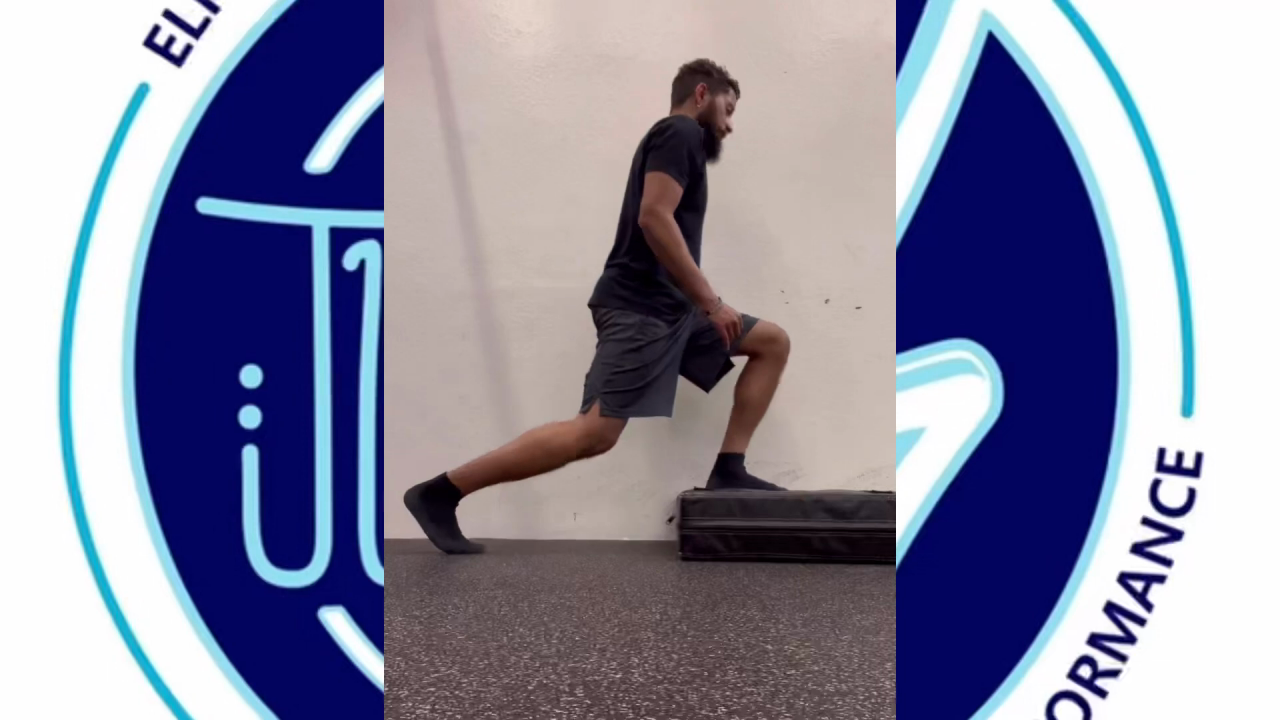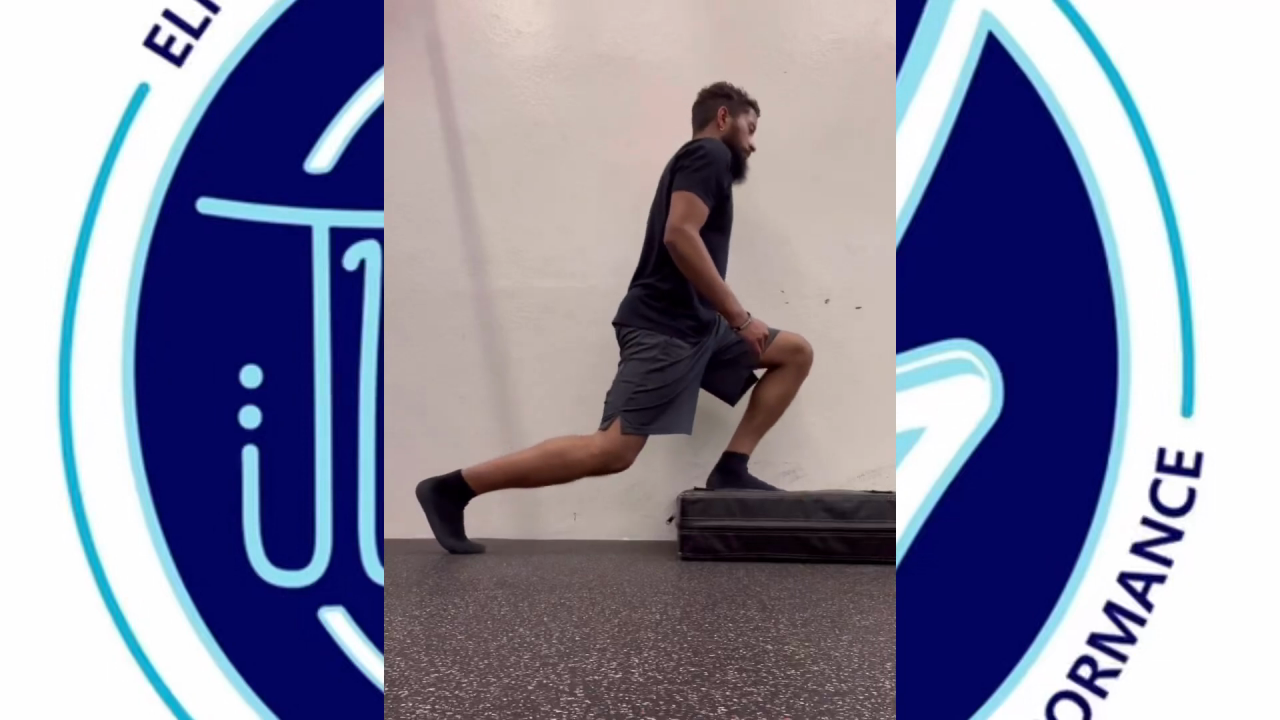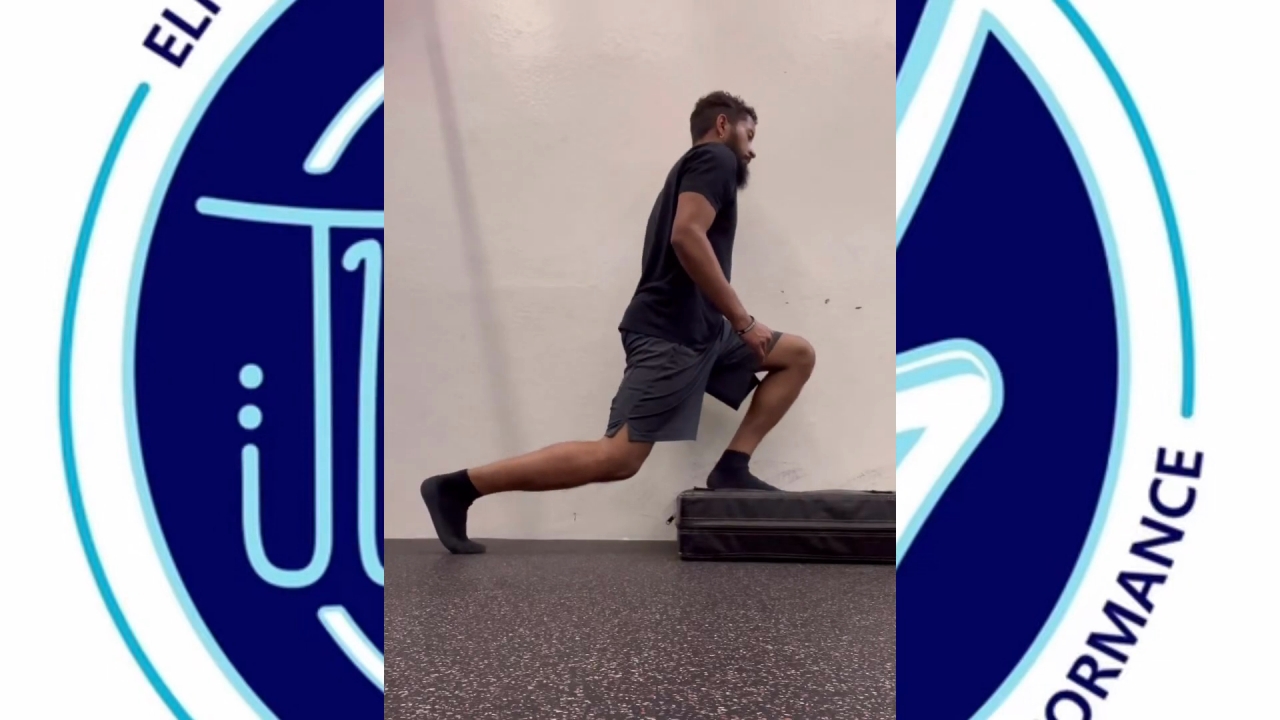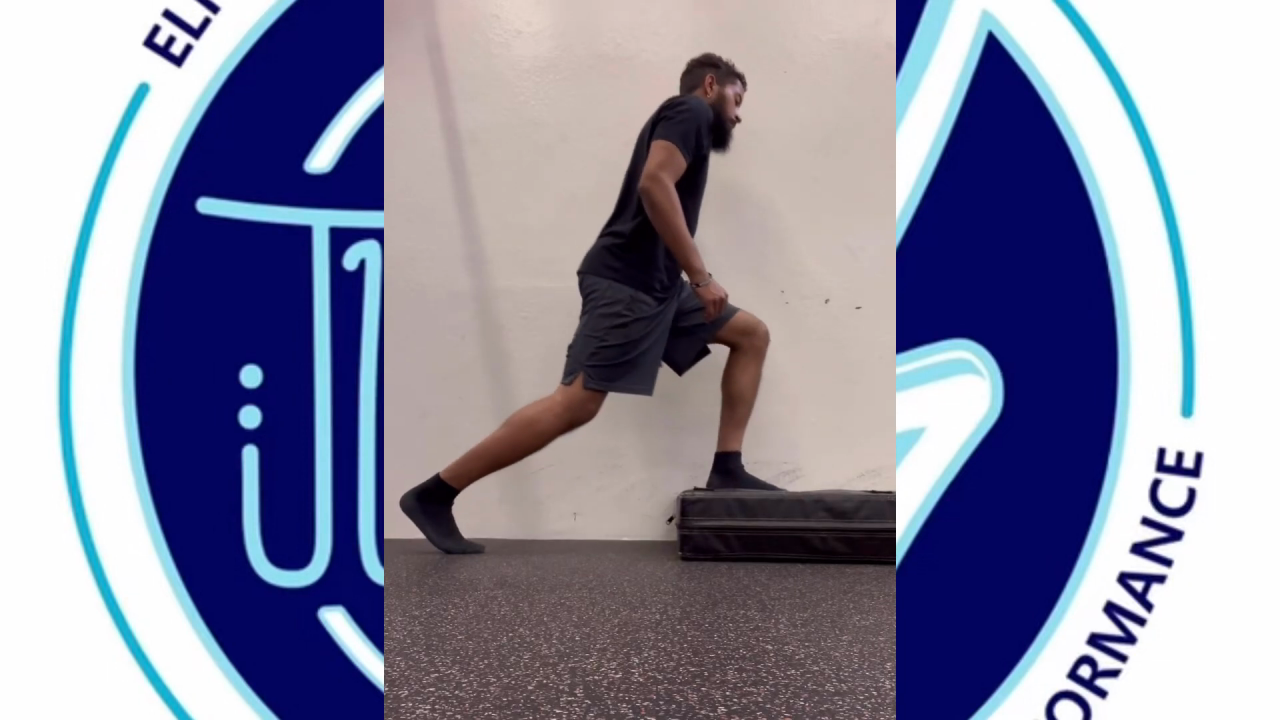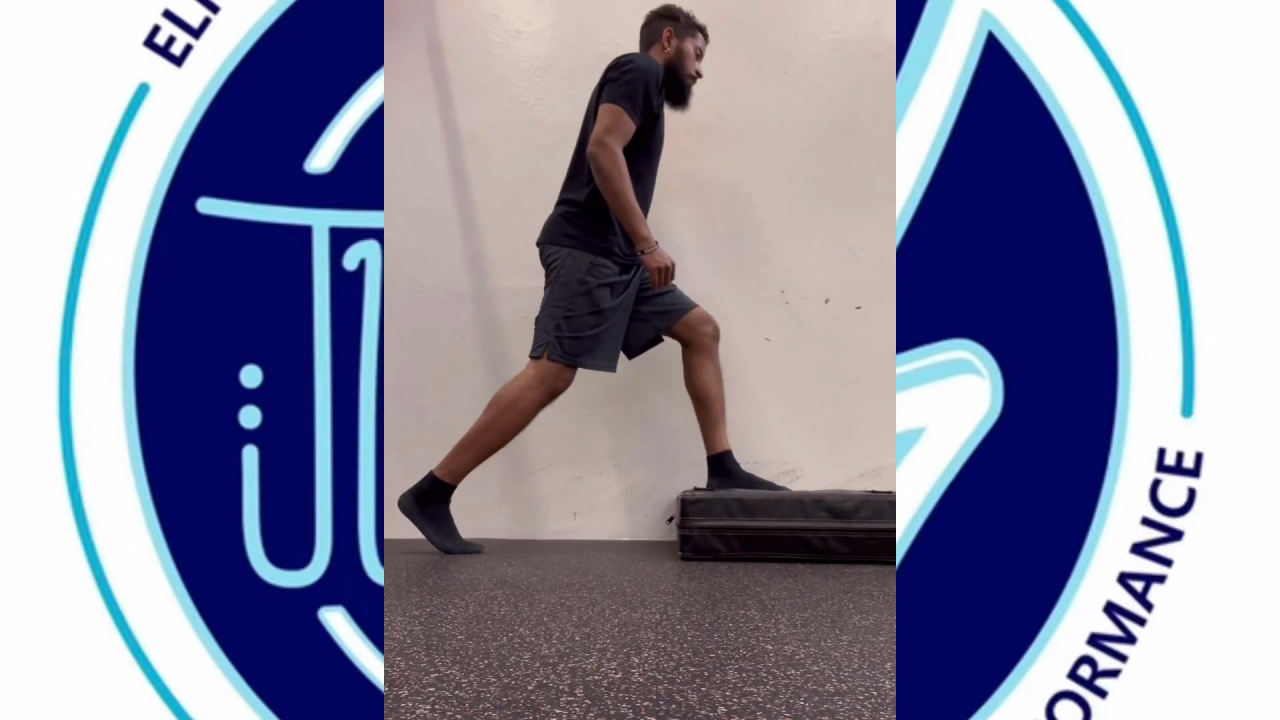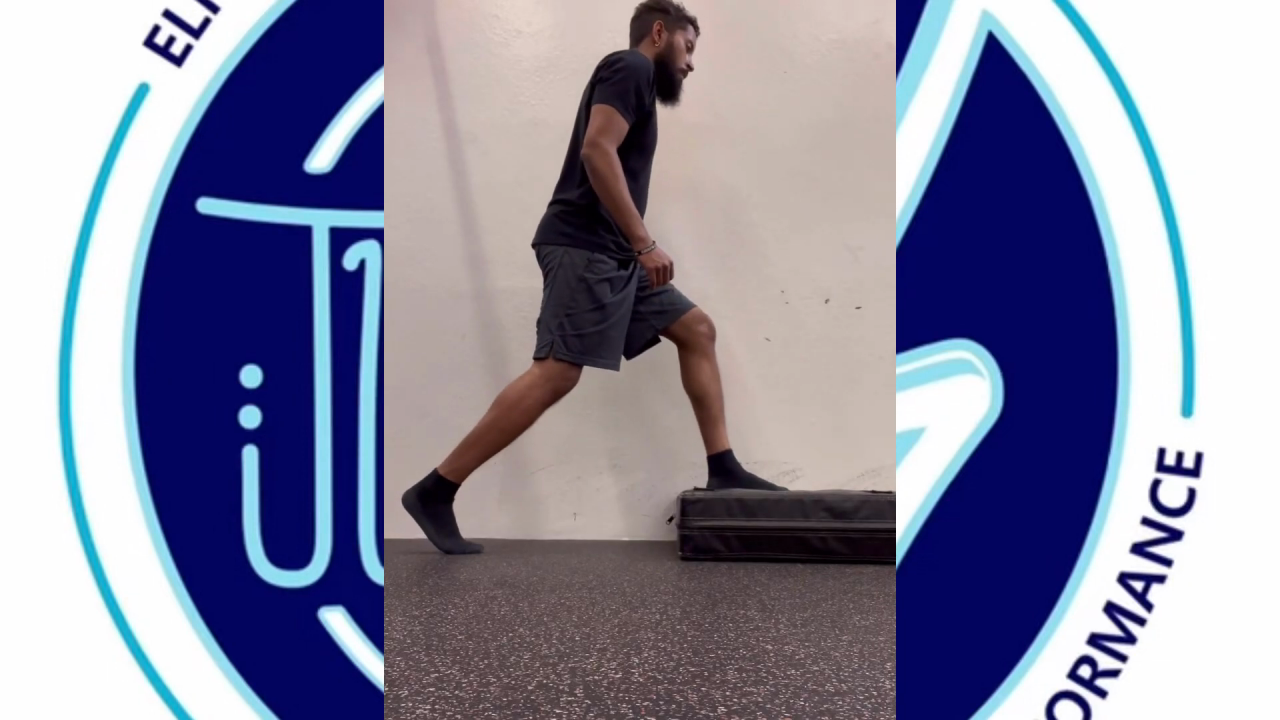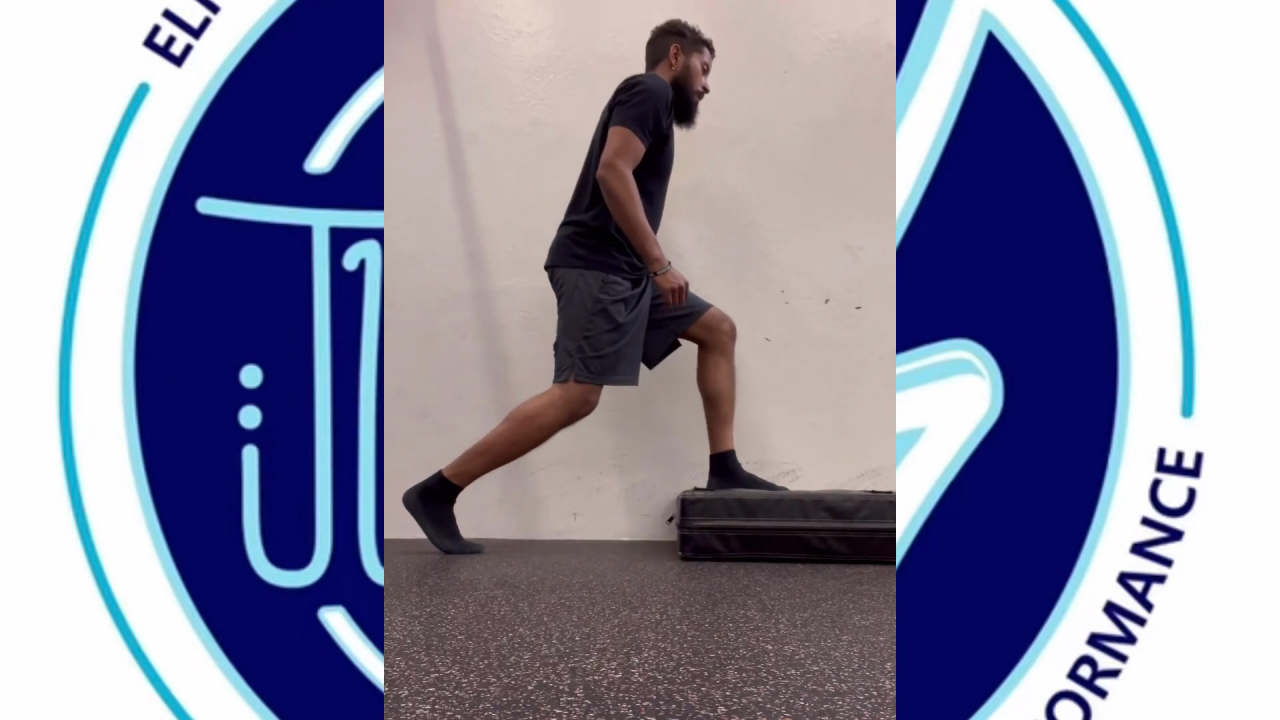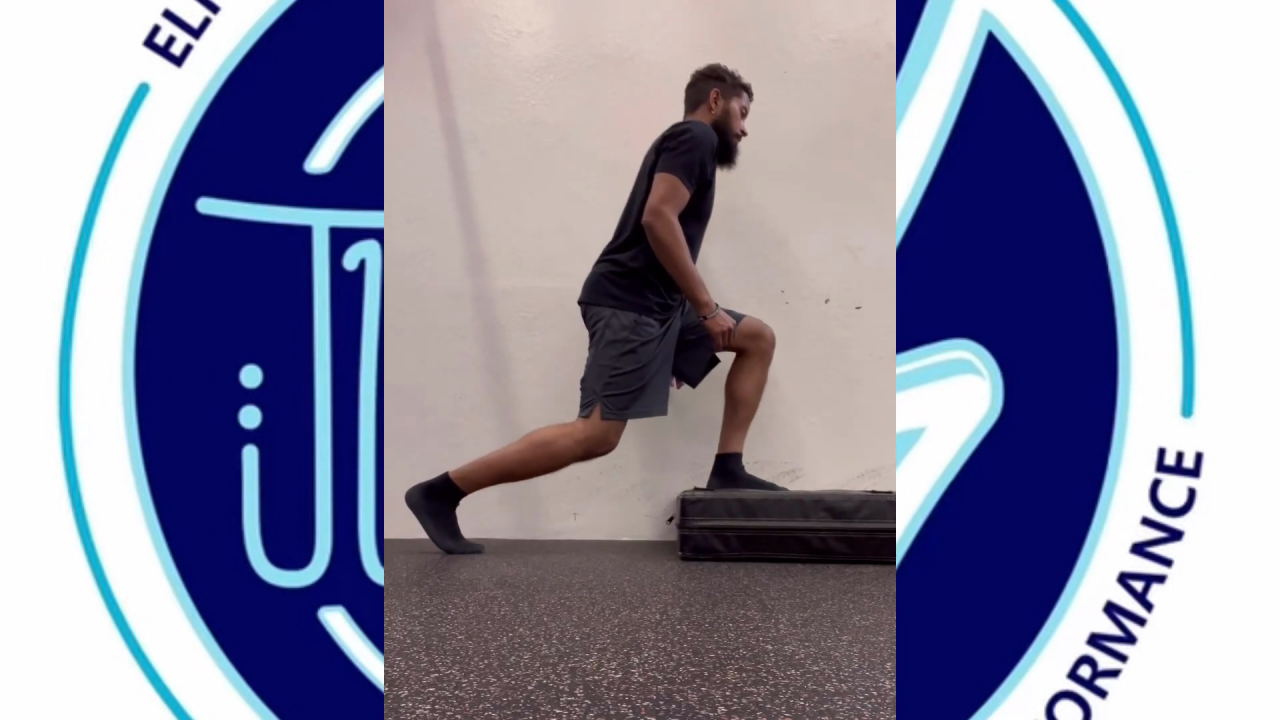
dt=0.5s
person 1, frame 1
left shoulder: (677, 140)
right shoulder: (680, 131)
right elbow: (654, 217)
right wrist: (711, 301)
left hip: (669, 306)
right hip: (641, 307)
left knee: (772, 342)
right knee: (595, 432)
left ankle: (728, 470)
right ankle: (438, 492)
person 1, frame 2
left shoulder: (700, 162)
right shoulder: (708, 154)
right elbow: (680, 236)
right wrist: (739, 316)
left hip: (693, 323)
right hip: (665, 327)
left knee: (796, 352)
right knee: (612, 451)
left ankle: (732, 469)
right ankle: (451, 489)
person 1, frame 3
left shoulder: (696, 170)
right shoulder: (714, 158)
right elbow: (687, 238)
right wrist: (743, 320)
left hip: (697, 329)
right hip: (670, 333)
left knee: (798, 354)
right knee: (617, 459)
left ankle: (732, 468)
right ankle: (456, 488)
person 1, frame 4
left shoulder: (684, 123)
right shoulder: (690, 109)
right elbow: (655, 185)
right wrist: (702, 275)
left hip: (657, 283)
right hip: (628, 281)
left knee: (752, 333)
right knee: (576, 403)
left ankle: (726, 469)
right ankle: (434, 494)
person 1, frame 5
left shoulder: (643, 84)
right shoulder: (640, 68)
right elbow: (602, 148)
right wrist: (648, 242)
left hip: (616, 254)
right hip: (587, 247)
left knee: (702, 331)
right knee: (551, 373)
left ankle: (722, 470)
right ankle: (431, 494)
person 1, frame 6
left shoulder: (635, 80)
right shoulder: (630, 66)
right elbow: (597, 150)
right wrist: (645, 242)
left hip: (611, 252)
right hip: (584, 245)
left knee: (697, 330)
right knee: (556, 373)
left ankle: (723, 469)
right ankle: (434, 491)
person 1, frame 7
left shoulder: (651, 102)
right shoulder: (649, 89)
right elbow: (613, 171)
right wrist: (660, 264)
left hip: (623, 269)
right hip: (595, 265)
left knee: (717, 330)
right knee: (576, 395)
left ankle: (724, 470)
right ankle: (435, 493)
person 1, frame 8
left shoulder: (687, 145)
right shoulder: (695, 137)
right elbow: (658, 218)
left wrist: (670, 347)
right wrist: (707, 307)
left hip: (656, 303)
right hip: (630, 303)
left knee: (759, 338)
right knee: (596, 435)
left ankle: (727, 470)
right ankle: (441, 492)
